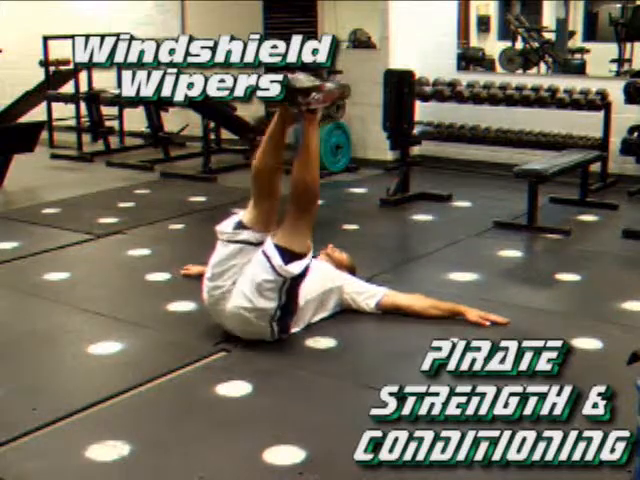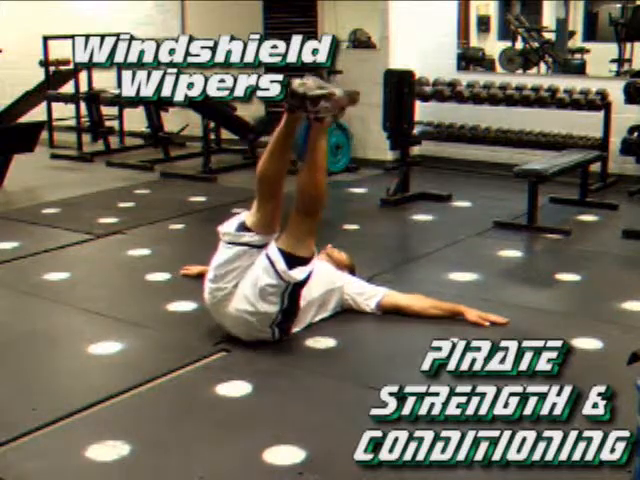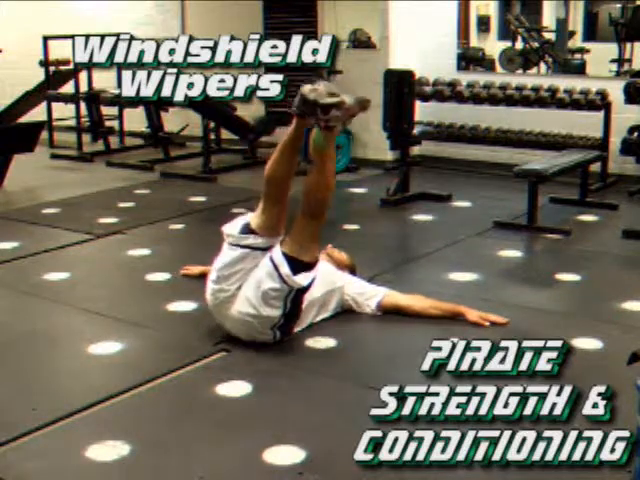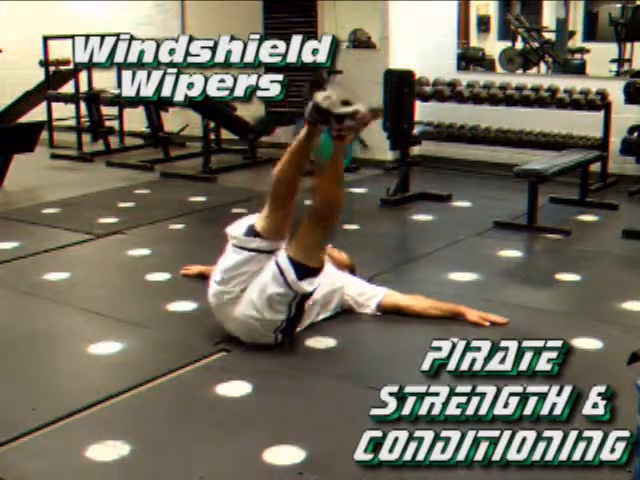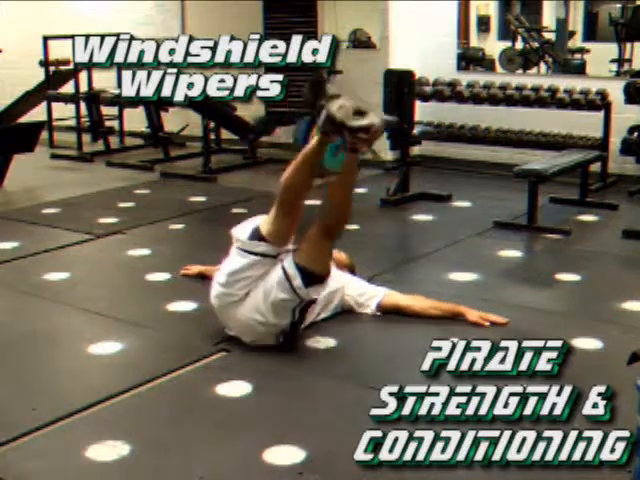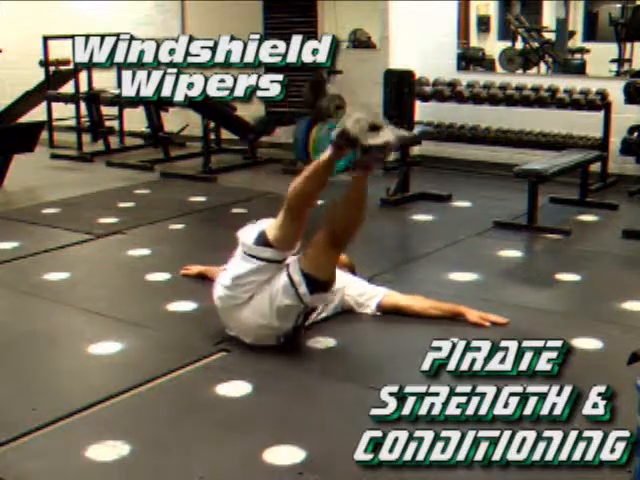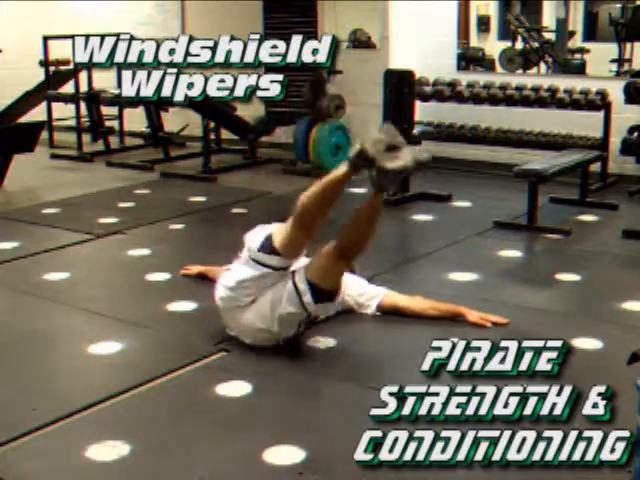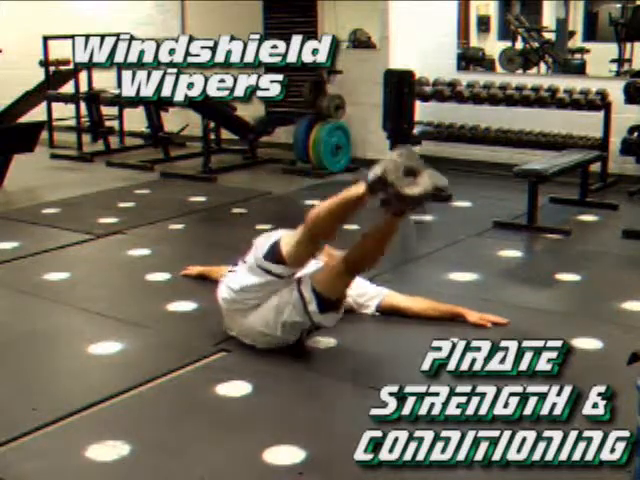
dt=0.1s
person 1, frame 1
left shoulder: (342, 282)
right shoulder: (292, 266)
left elbow: (406, 301)
left wrist: (462, 310)
left hip: (256, 312)
right hip: (222, 292)
left knee: (301, 207)
right knee: (264, 196)
right ankle: (286, 111)
person 1, frame 2
left shoulder: (343, 283)
right shoulder: (289, 267)
left elbow: (406, 302)
left wrist: (462, 310)
right wrist: (209, 267)
left hip: (257, 315)
right hip: (224, 293)
left knee: (307, 212)
right knee: (268, 199)
right ankle: (293, 114)
person 1, frame 3
left shoulder: (343, 283)
right shoulder: (291, 265)
left elbow: (405, 302)
left wrist: (462, 311)
right wrist: (209, 269)
left hip: (259, 317)
right hip: (224, 294)
left knee: (311, 214)
right knee: (273, 203)
right ankle: (303, 119)
person 1, frame 4
left shoulder: (344, 283)
right shoulder: (292, 267)
left elbow: (406, 302)
left wrist: (462, 311)
right wrist: (209, 269)
left hip: (261, 321)
right hip: (228, 294)
left knee: (320, 221)
right knee: (279, 207)
right ankle: (313, 126)
person 1, frame 5
left shoulder: (344, 283)
right shoulder: (296, 264)
left elbow: (406, 302)
left wrist: (461, 311)
right wrist: (208, 270)
left hip: (265, 321)
right hip: (231, 295)
left knee: (327, 228)
right knee: (286, 211)
left ankle: (352, 148)
right ankle: (324, 136)
person 1, frame 6
left shoulder: (345, 284)
right shoulder: (301, 268)
left elbow: (406, 302)
left wrist: (462, 311)
right wrist: (208, 270)
left hip: (266, 322)
right hip: (236, 296)
left knee: (333, 237)
right knee: (294, 216)
left ankle: (364, 164)
right ankle: (337, 149)
person 1, frame 7
left shoulder: (347, 282)
right shoulder: (296, 261)
left elbow: (406, 302)
right elbow: (241, 264)
left wrist: (462, 312)
right wrist: (207, 270)
left hip: (268, 322)
right hip: (238, 295)
left knee: (343, 248)
right knee: (304, 220)
left ankle: (382, 181)
right ankle: (357, 165)
person 1, frame 8
left shoulder: (347, 287)
right shoulder: (295, 264)
left elbow: (406, 303)
right elbow: (237, 270)
left wrist: (462, 312)
right wrist: (204, 269)
left hip: (271, 326)
right hip: (242, 298)
left knee: (351, 263)
right knee: (311, 233)
left ankle: (395, 205)
right ankle: (371, 185)
